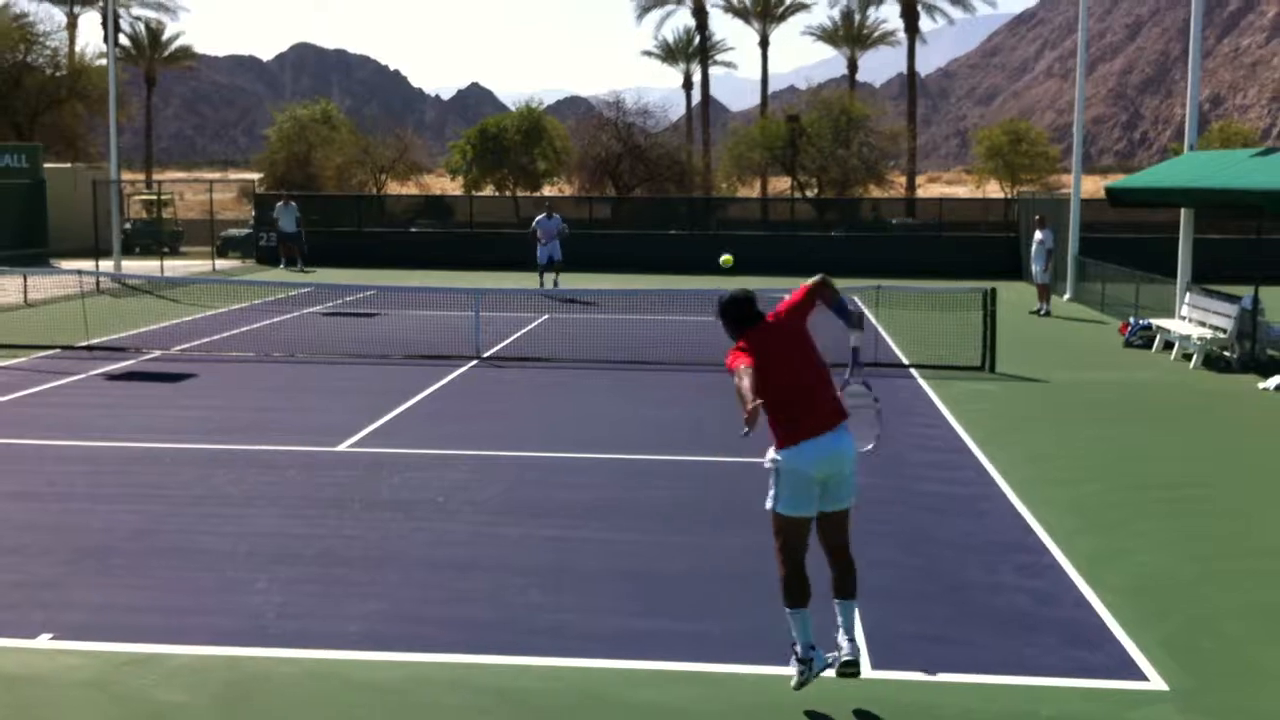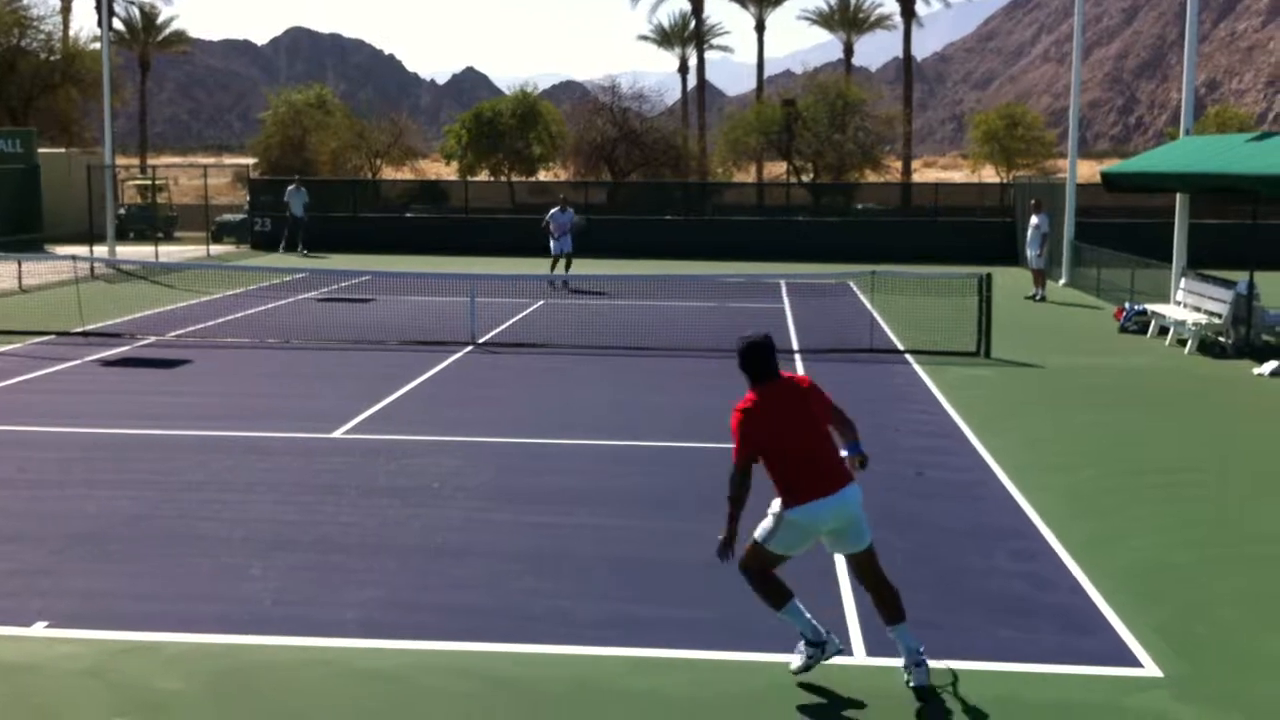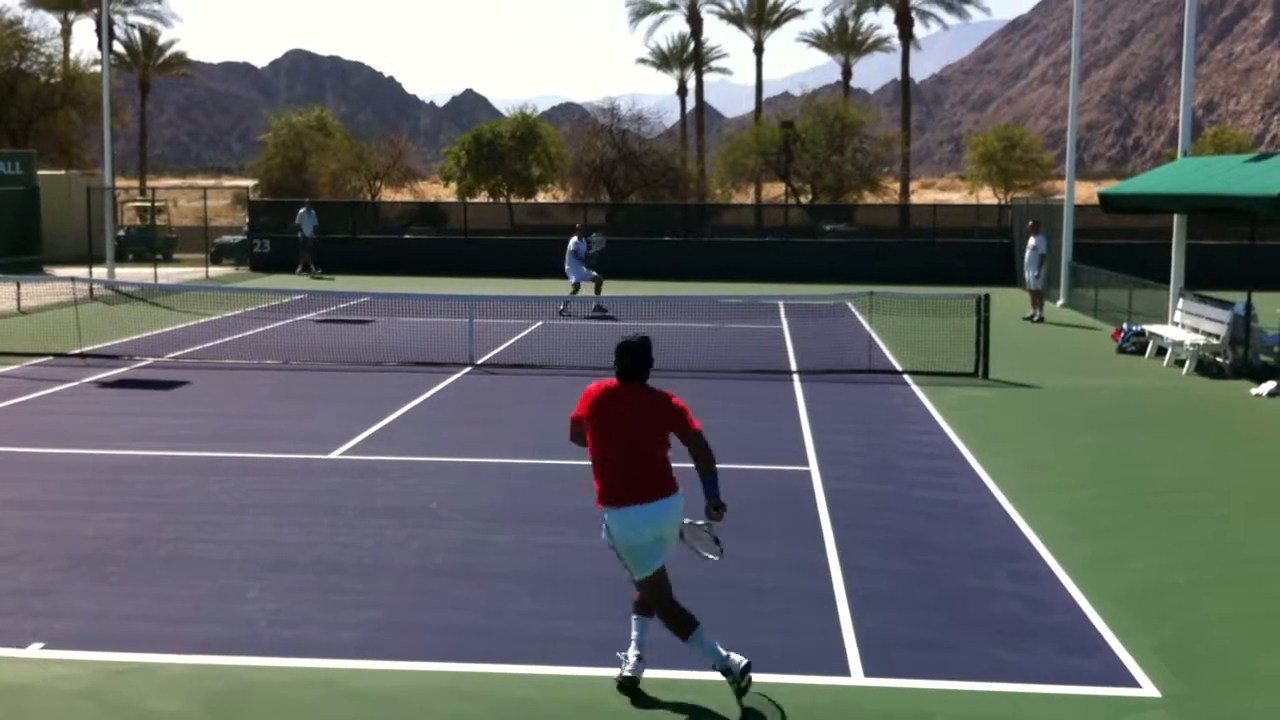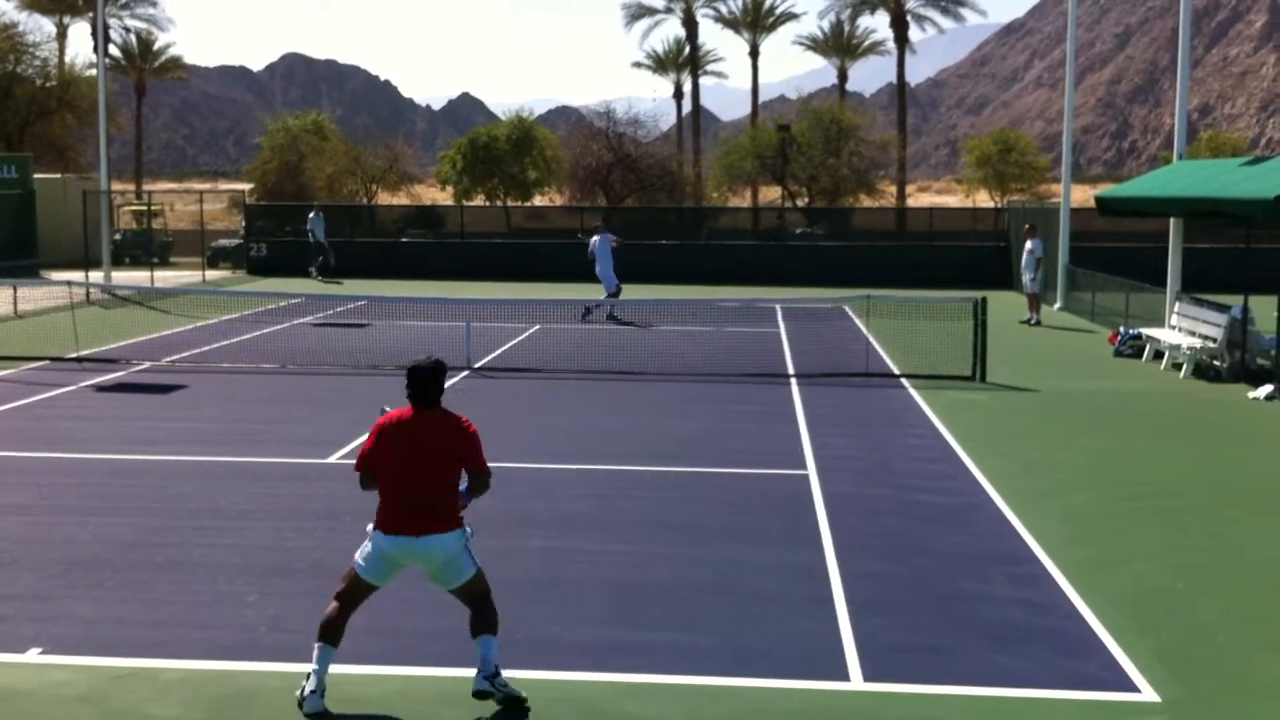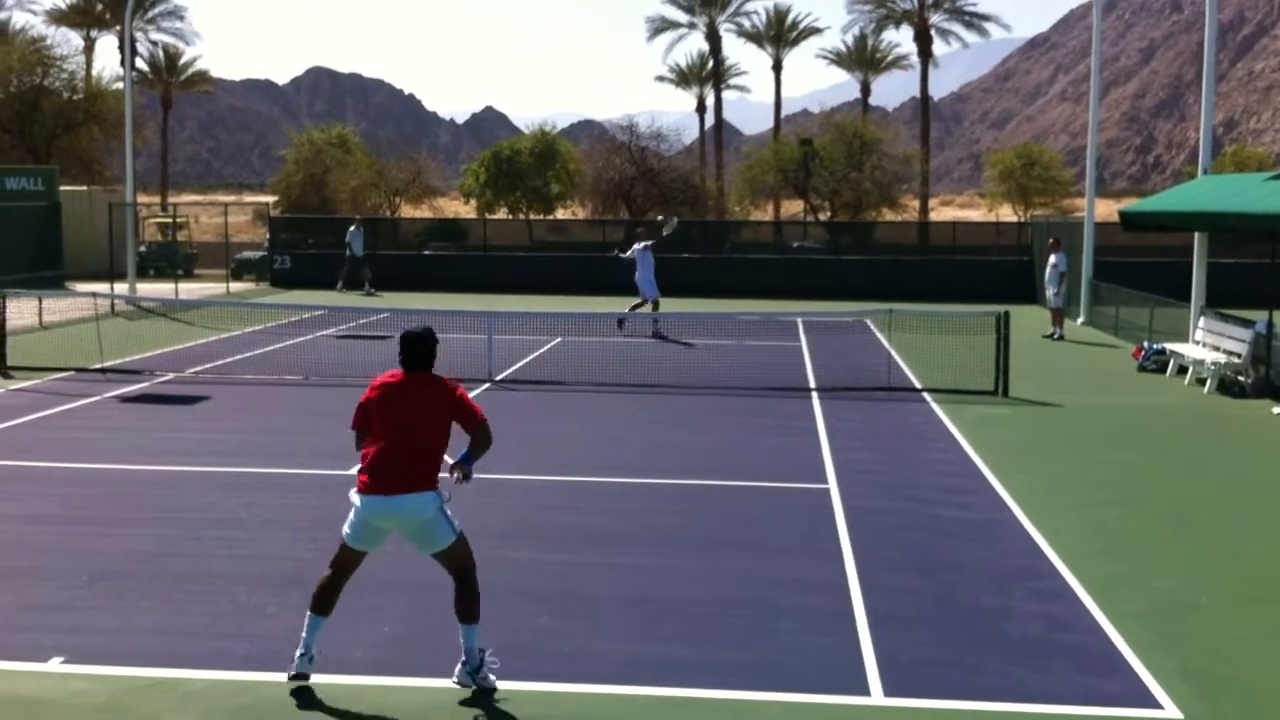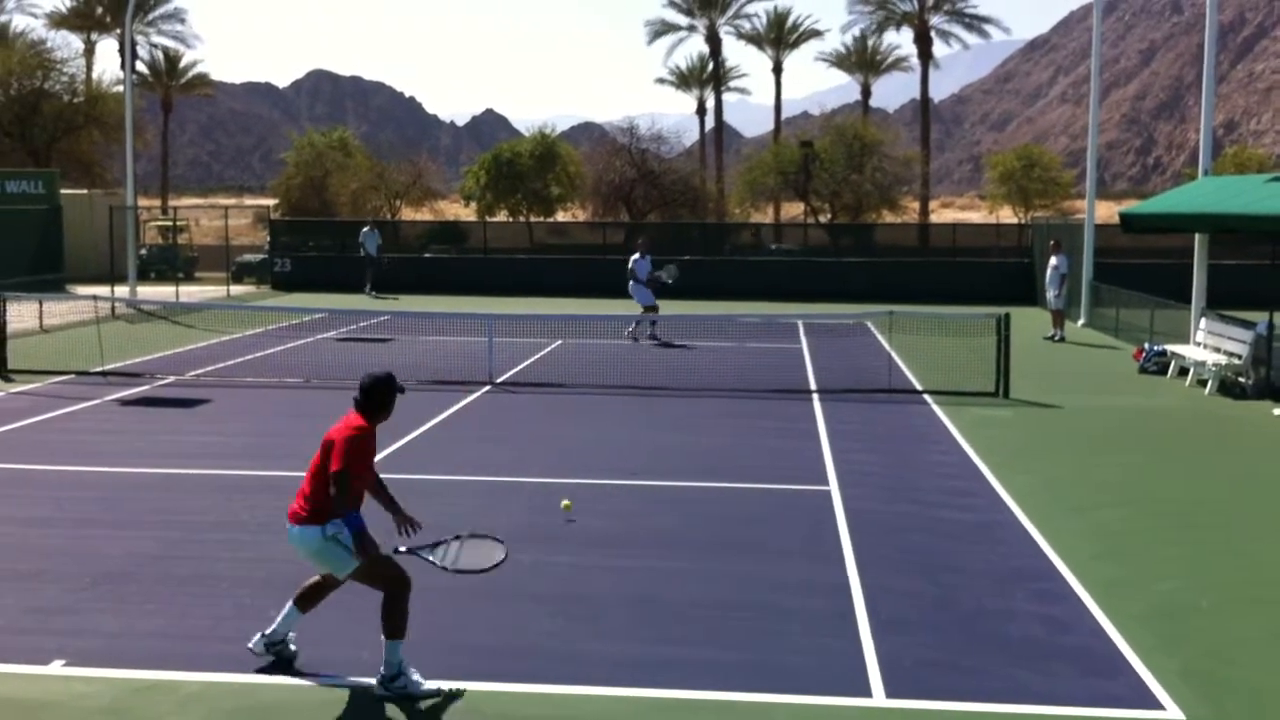
dt=0.4s
person 1, frame 1
left shoulder: (739, 353)
right shoulder: (783, 319)
left elbow: (746, 375)
right elbow: (820, 284)
left wrist: (749, 404)
right wrist: (851, 320)
left hip: (798, 454)
right hip: (839, 439)
left knee: (791, 556)
right knee: (837, 550)
left ankle: (806, 654)
right ankle: (847, 645)
person 1, frame 2
left shoulder: (748, 412)
right shoulder: (804, 385)
left elbow: (741, 477)
right elbow: (844, 422)
left wrist: (730, 531)
right wrist: (852, 454)
left hip: (803, 510)
right hip: (846, 494)
left knee: (753, 568)
right knee: (872, 577)
left ankle: (814, 637)
right ankle: (914, 662)
person 1, frame 3
left shoulder: (594, 395)
right shoulder: (666, 403)
left elbow: (575, 436)
right elbow: (699, 446)
right wrist: (713, 495)
left hip: (623, 514)
right hip: (666, 504)
left knee: (662, 602)
right knee: (647, 580)
left ankle: (728, 663)
right ankle: (636, 660)
person 1, frame 4
left shoulder: (385, 425)
right shoulder: (460, 428)
left elbow: (365, 481)
right elbow: (481, 483)
right wrist: (463, 496)
left hip: (390, 538)
right hip: (443, 539)
left knee: (344, 601)
right knee: (481, 600)
left ankle: (315, 688)
right ankle: (488, 674)
person 1, frame 5
left shoulder: (378, 387)
right shoulder: (448, 390)
left elbow: (361, 435)
right elbow: (484, 437)
right wrist: (465, 462)
left hip: (371, 499)
right hip: (419, 502)
left knee: (338, 571)
right knee: (464, 571)
left ankle: (303, 656)
right ankle: (472, 664)
person 1, frame 6
left shoulder: (355, 425)
right shoulder: (358, 434)
left elbow: (370, 479)
right elbow: (341, 492)
left wrist: (397, 510)
right wrist: (362, 536)
left hip: (305, 522)
right hip: (319, 528)
left knee: (334, 577)
right knee: (398, 584)
left ankle: (271, 639)
right ankle: (394, 674)
